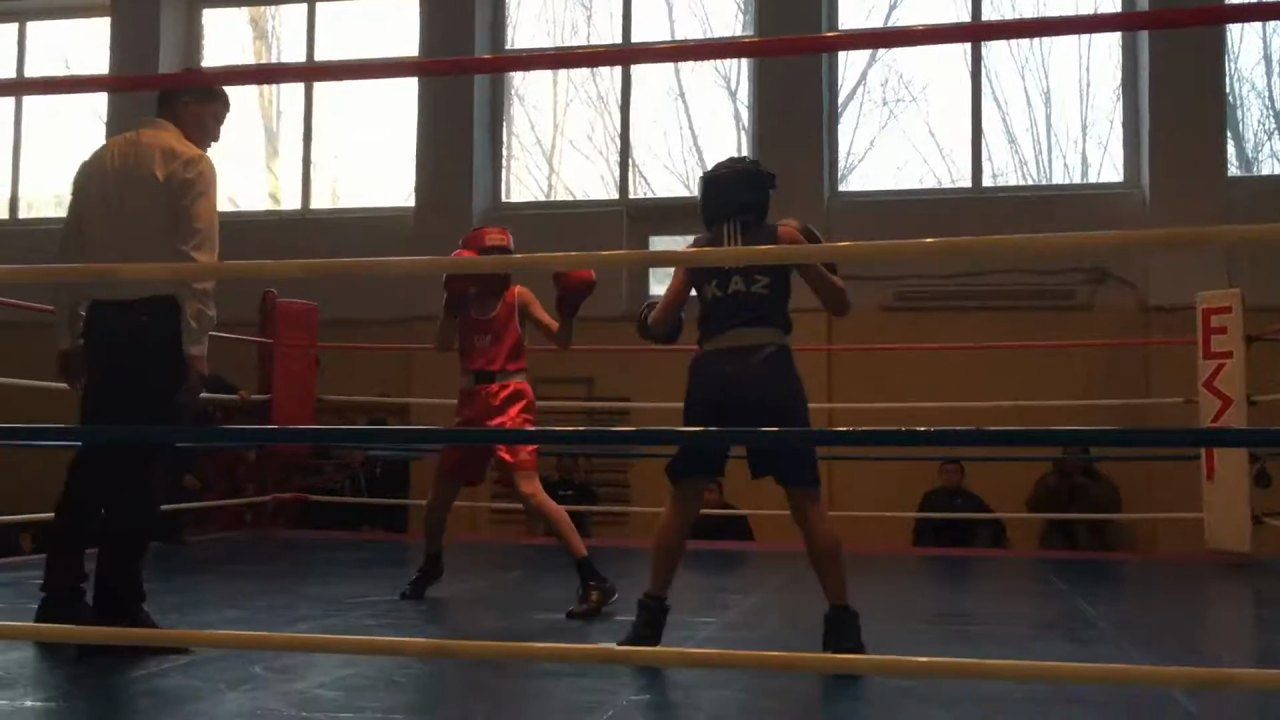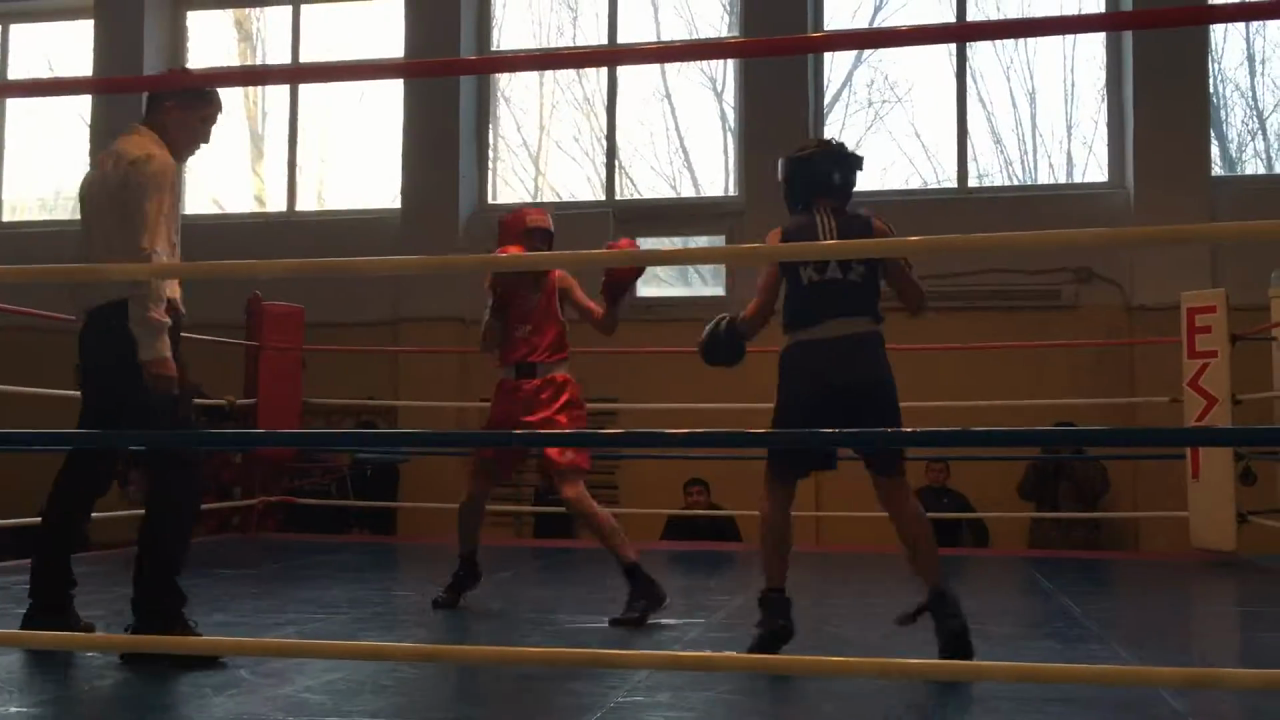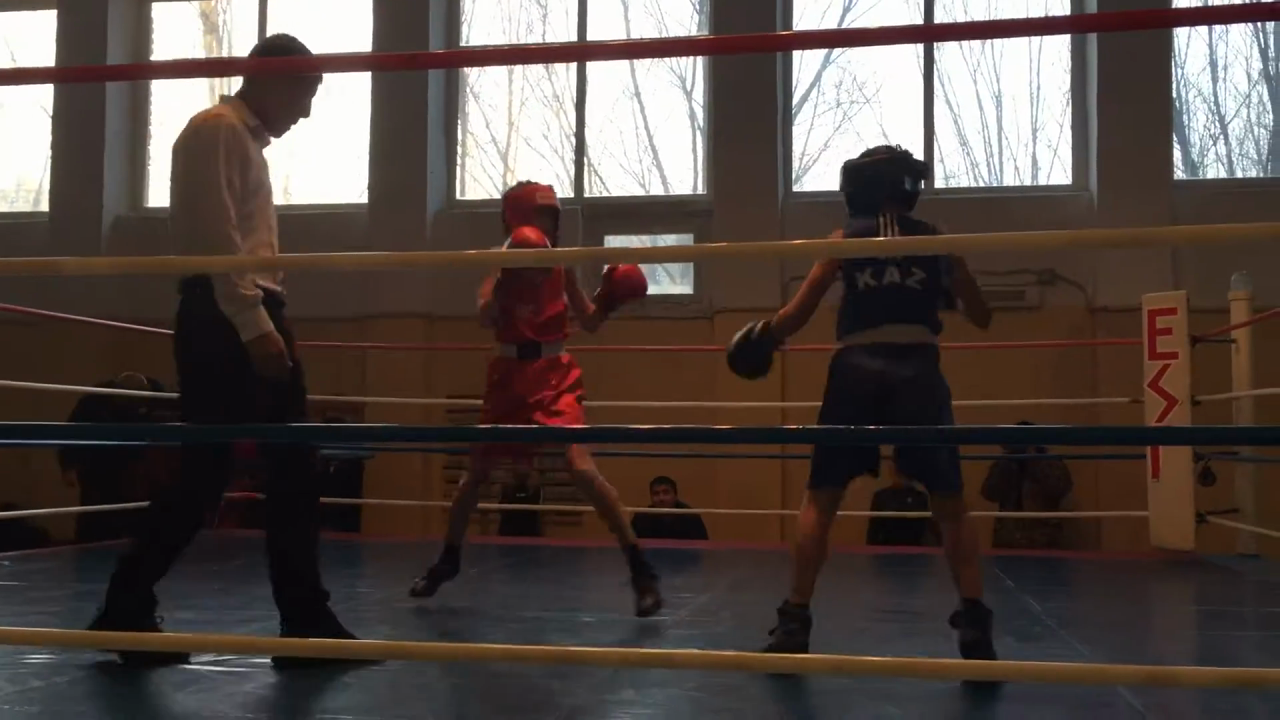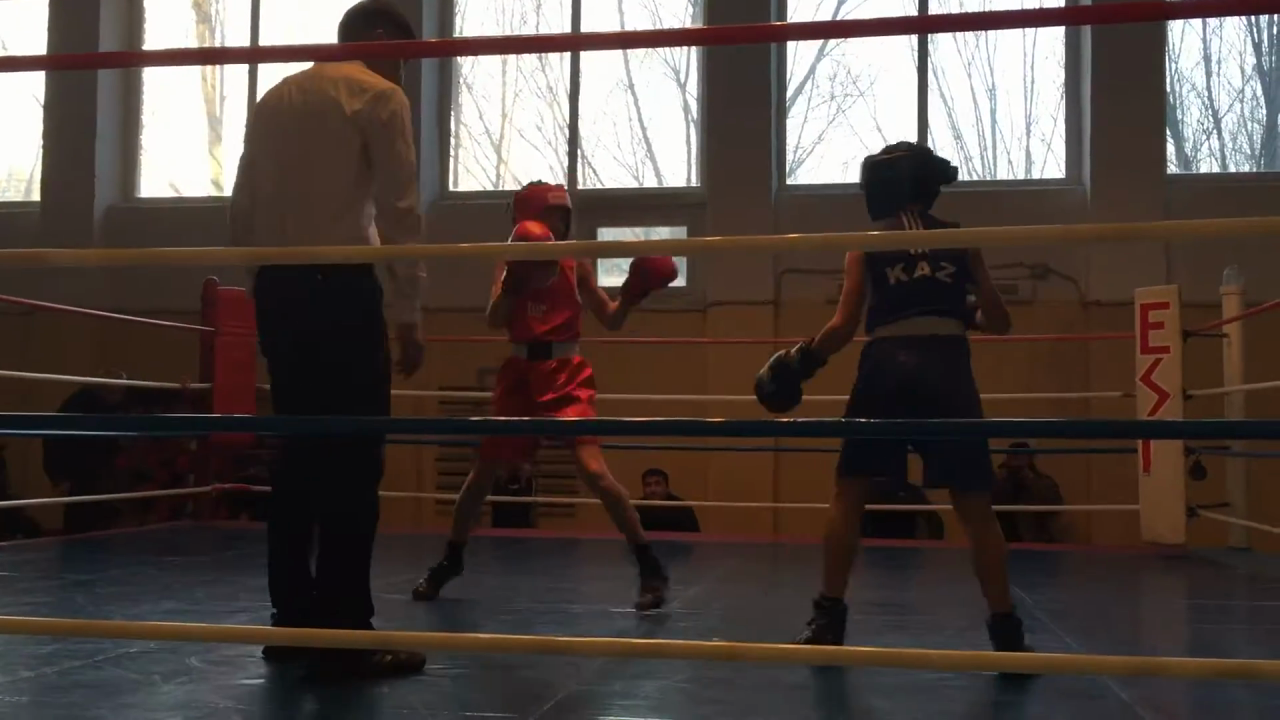
dt=0.7s
person 1, frame 1
left shoulder: (100, 159)
right shoulder: (189, 163)
left elbow: (70, 254)
right elbow: (196, 262)
left wrist: (70, 335)
right wrist: (196, 346)
left hip: (103, 323)
right hip: (155, 322)
left knee: (95, 460)
right knee: (142, 469)
left ankle: (60, 599)
right ankle: (117, 613)
person 1, frame 2
left shoulder: (108, 162)
right shoulder: (151, 163)
right elbow: (146, 259)
right wrist: (160, 346)
left hip: (104, 327)
right hip: (136, 334)
left knee: (87, 471)
right knee: (175, 472)
left ankle: (50, 607)
right ankle: (158, 622)
person 1, frame 3
left shoulder: (248, 142)
right shoulder: (217, 129)
right elbow: (218, 238)
right wrist: (253, 323)
left hip: (257, 319)
right hip: (224, 321)
left knee: (293, 471)
right knee: (203, 474)
left ankle: (305, 620)
right ankle: (125, 612)
person 1, frame 4
left shoulder: (275, 98)
right shoulder: (377, 96)
left elbow: (243, 211)
right elbow: (398, 209)
left wrist: (248, 287)
right wrist: (407, 313)
left hip: (277, 287)
right hip: (339, 287)
left knee: (299, 456)
right knee: (352, 461)
left ankle: (293, 622)
right ankle: (341, 634)
person 2, frame 1
left shoulder: (697, 250)
right shoulder: (786, 237)
left elbow: (659, 324)
right elbow: (839, 305)
left wrist: (650, 320)
right wrist: (820, 266)
left hip: (712, 376)
right hip: (770, 374)
left knee: (683, 501)
right knee: (807, 503)
left ankle: (651, 614)
right ankle: (842, 624)
person 2, frame 2
left shoulder: (784, 237)
right shoulder: (872, 230)
left elbow: (756, 316)
right elbow: (916, 302)
left wrist: (728, 332)
left hip: (808, 367)
right hip: (865, 362)
left knee: (779, 490)
right knee: (895, 492)
left ankle: (776, 612)
right ankle: (942, 606)
person 2, frame 3
left shoulder: (845, 239)
right shoulder: (936, 239)
left elbow: (796, 315)
right elbow: (981, 317)
left wrist: (762, 338)
left hip: (855, 373)
right hip: (919, 375)
left knee: (820, 501)
right knee: (950, 504)
left ankle: (794, 621)
right ankle: (973, 619)
person 2, frame 4
left shoulder: (866, 243)
right shoulder: (958, 240)
left elbow: (843, 324)
right elbow: (998, 321)
left wrist: (800, 360)
left hip: (885, 368)
right hip: (947, 365)
left knee: (849, 492)
right knee: (973, 501)
left ankle: (828, 618)
right ankle: (1005, 628)
person 3, frame 1
left shoulder: (519, 296)
right shoulder: (465, 298)
left elbow: (560, 338)
right elbow: (443, 345)
left wrist: (569, 306)
right wrist: (453, 301)
left hip: (512, 400)
right hip: (472, 402)
left knee: (529, 491)
right knee: (440, 495)
left ankle: (593, 580)
right ankle: (431, 566)
person 3, frame 2
left shoulder: (560, 281)
right shoulder: (498, 285)
left elbow: (605, 324)
right elbow: (489, 343)
left wrist: (616, 293)
right wrist: (500, 301)
left hip: (554, 396)
right hip: (511, 396)
left knee: (573, 494)
right knee: (476, 493)
left ankle: (642, 585)
right ankle: (466, 572)
person 3, frame 3
left shoulder: (562, 265)
right shoulder: (498, 264)
left elbow: (588, 319)
right elbow: (485, 319)
left wrist: (608, 299)
right wrist: (505, 275)
left hip: (555, 374)
right hip: (508, 374)
left knee: (581, 468)
right knee: (477, 473)
left ankle: (640, 568)
right ankle: (447, 559)
person 3, frame 4
left shoulder: (575, 265)
right shoulder: (507, 266)
left elbow: (612, 319)
right elbow: (495, 319)
left wrist: (637, 290)
right wrist: (516, 272)
left hip: (566, 376)
right hip: (519, 374)
left knee: (594, 471)
right knee: (483, 475)
left ankle: (650, 566)
right ankle: (451, 562)
